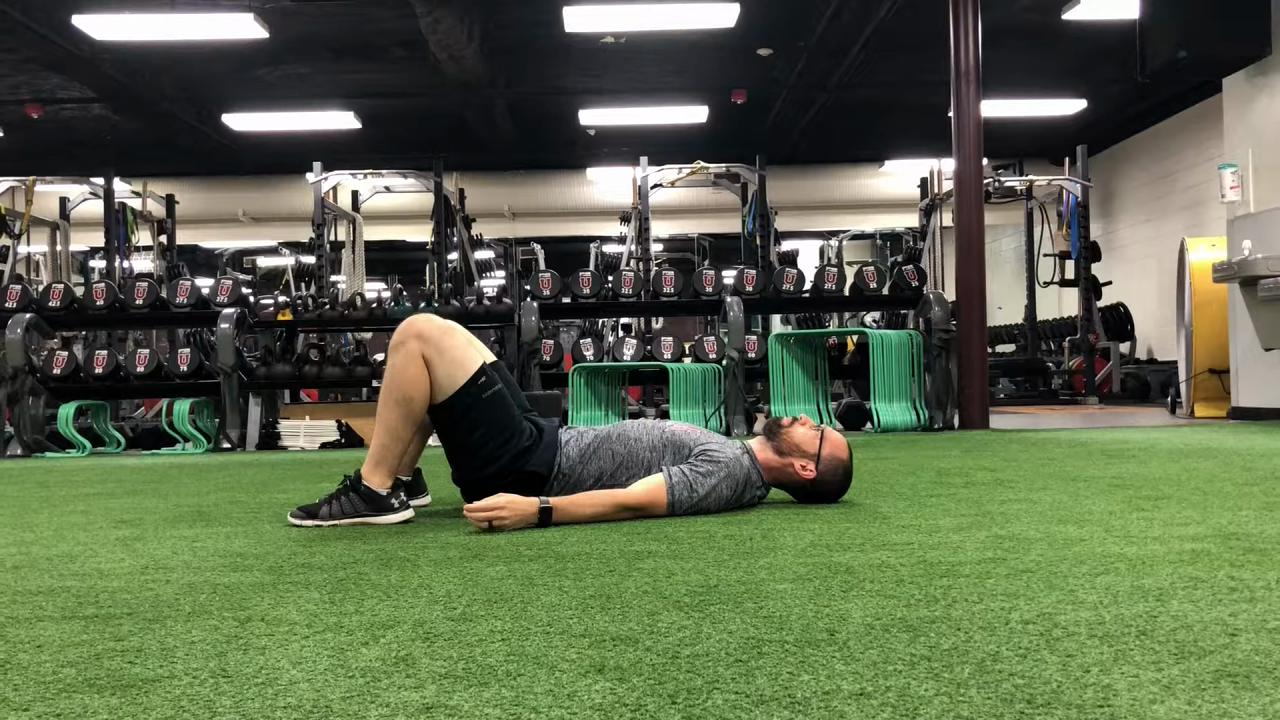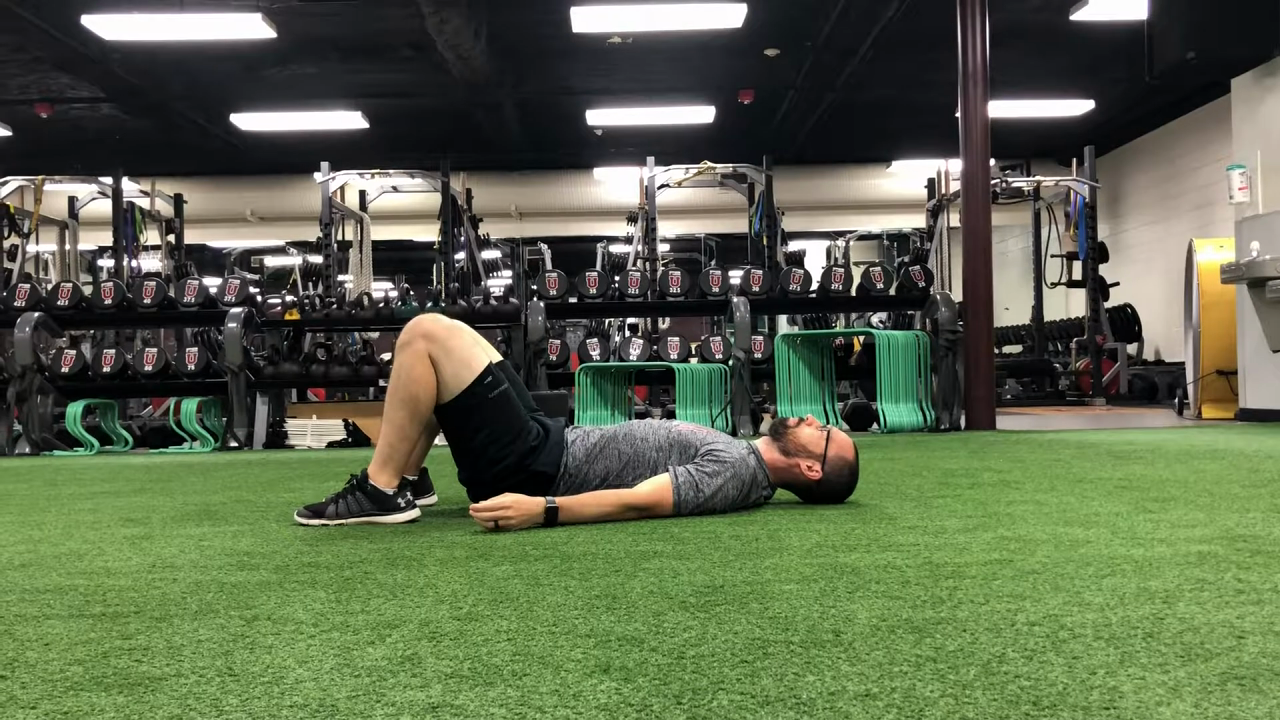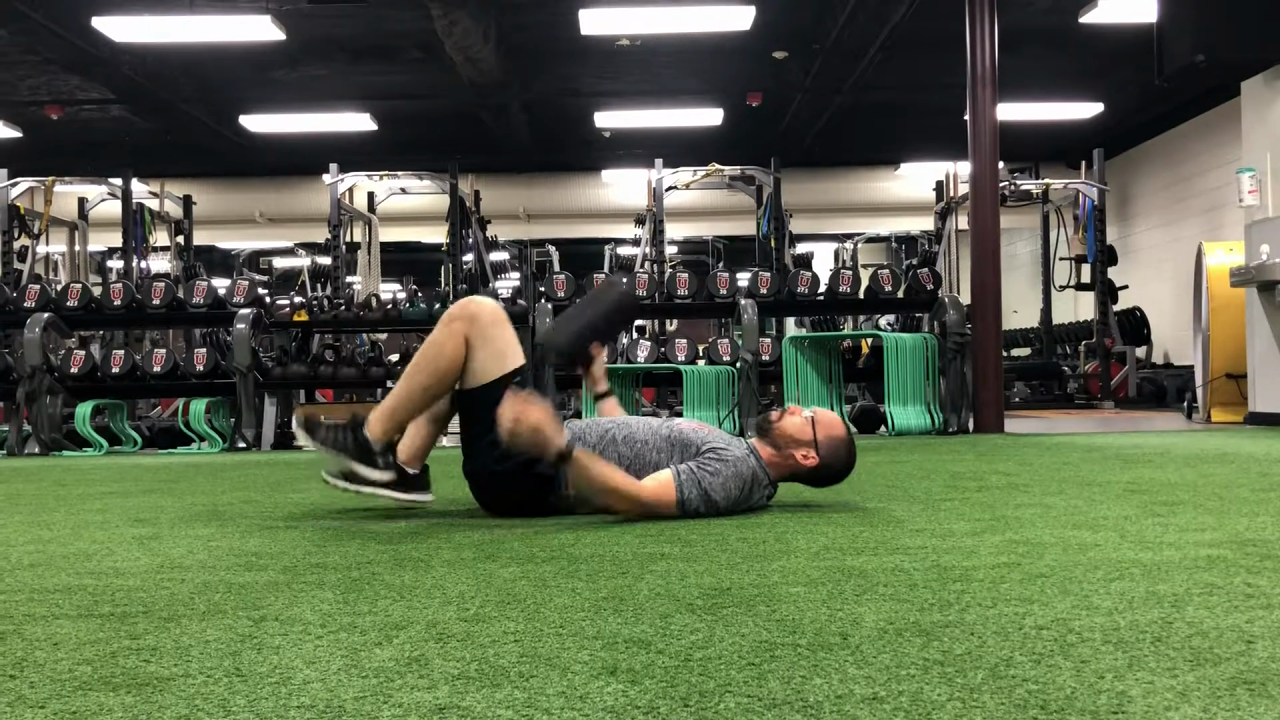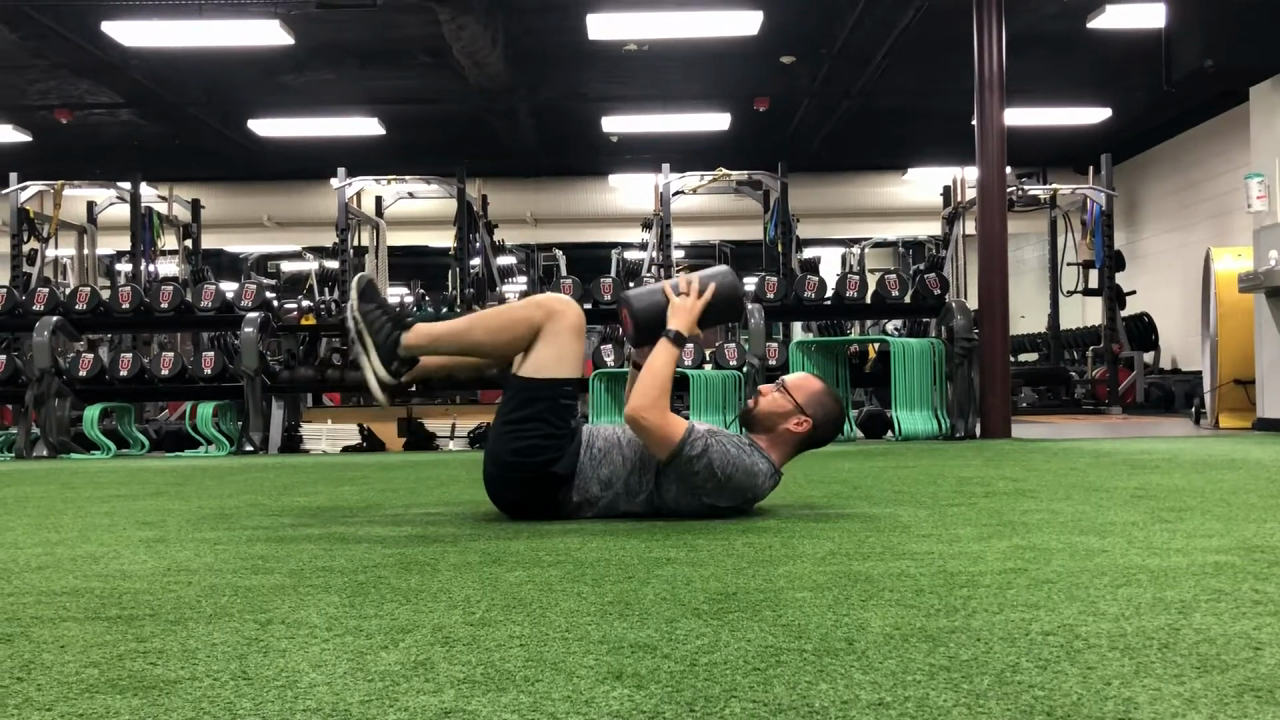
dt=0.5s
person 1, frame 1
left shoulder: (730, 472)
right shoulder: (731, 455)
left elbow: (630, 502)
left wrist: (534, 509)
left hip: (523, 468)
right hip: (545, 444)
left knee: (419, 334)
right knee: (437, 336)
left ankle: (376, 491)
right ankle: (400, 477)
person 1, frame 2
left shoulder: (737, 470)
right shoulder: (737, 454)
left elbow: (637, 501)
left wrist: (540, 508)
left hip: (531, 467)
right hip: (553, 439)
left knee: (425, 334)
right knee: (442, 338)
left ankle: (382, 490)
right ankle: (407, 477)
person 1, frame 3
left shoulder: (736, 474)
right shoulder: (735, 457)
left elbow: (632, 497)
left wrist: (557, 443)
right wrist: (599, 387)
left hip: (525, 475)
right hip: (543, 465)
left knee: (473, 314)
right knee: (470, 344)
left ankle: (372, 438)
right ankle: (403, 467)
person 1, frame 4
left shoulder: (740, 469)
right shoulder: (741, 456)
left elbow: (642, 415)
right elbow: (652, 422)
left wrist: (677, 331)
right wrist: (648, 354)
left hip: (536, 476)
right hip: (546, 474)
left knee: (557, 311)
right knee: (528, 335)
left ankle: (400, 347)
right ankle: (403, 366)
